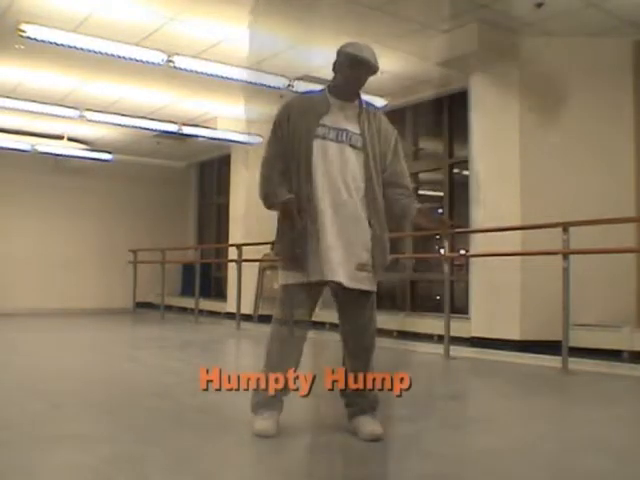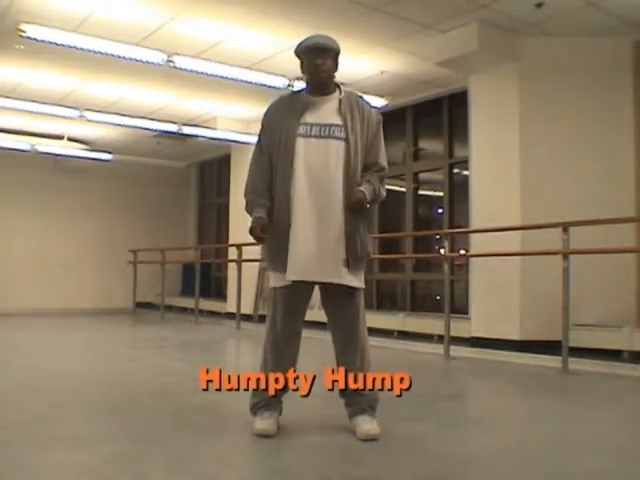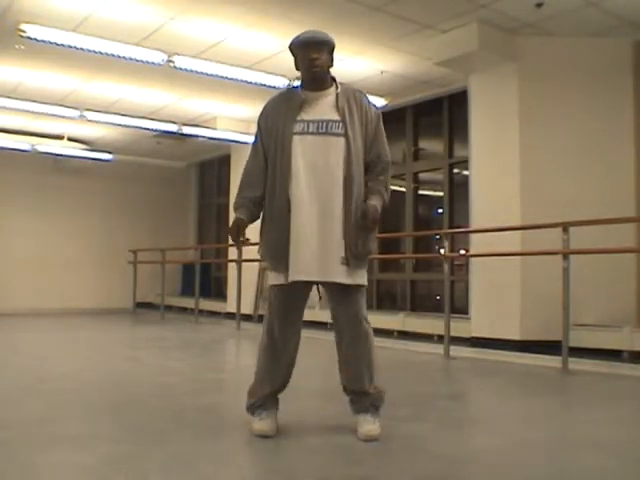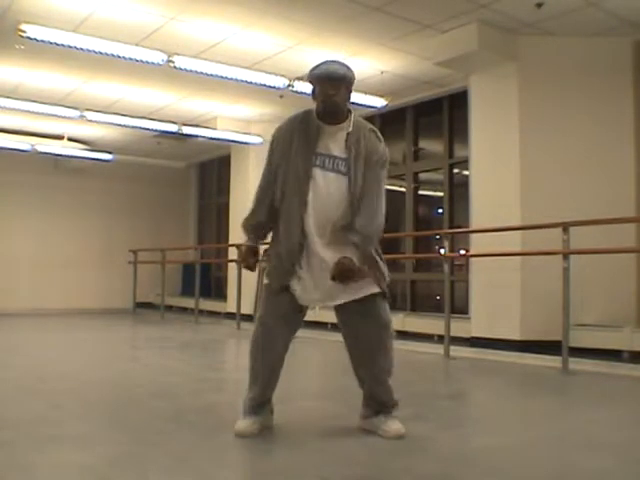
dt=1s
person 1, frame 1
left shoulder: (379, 126)
right shoulder: (296, 111)
left elbow: (393, 184)
right elbow: (273, 166)
left wrist: (413, 213)
right wrist: (279, 198)
left hip: (357, 243)
right hip: (305, 239)
left knee: (360, 332)
right knee: (289, 325)
left ankle: (360, 408)
right ankle: (267, 404)
person 1, frame 2
left shoulder: (363, 114)
right shoulder: (279, 112)
left elbow: (377, 169)
right elbow: (261, 171)
left wrist: (366, 191)
right wrist: (259, 212)
left hip: (343, 239)
right hip: (290, 239)
left knee: (350, 327)
right knee: (282, 327)
left ankle: (361, 405)
right ankle: (267, 403)
person 1, frame 3
left shoulder: (360, 107)
right shoulder: (276, 109)
left elbow: (379, 164)
right elbow: (258, 169)
left wrist: (375, 199)
right wrist: (244, 212)
left hip: (343, 236)
right hip: (290, 236)
left knee: (353, 323)
right knee: (281, 323)
left ankle: (365, 405)
right ankle: (264, 404)
person 1, frame 4
left shoulder: (369, 141)
right shoulder: (290, 132)
left elbow: (372, 203)
right elbow: (269, 189)
left wrist: (354, 253)
right wrist: (252, 237)
left hip: (349, 257)
right hip: (293, 256)
left knee: (375, 333)
right knee: (269, 333)
left ankle: (378, 410)
right ankle: (257, 409)
